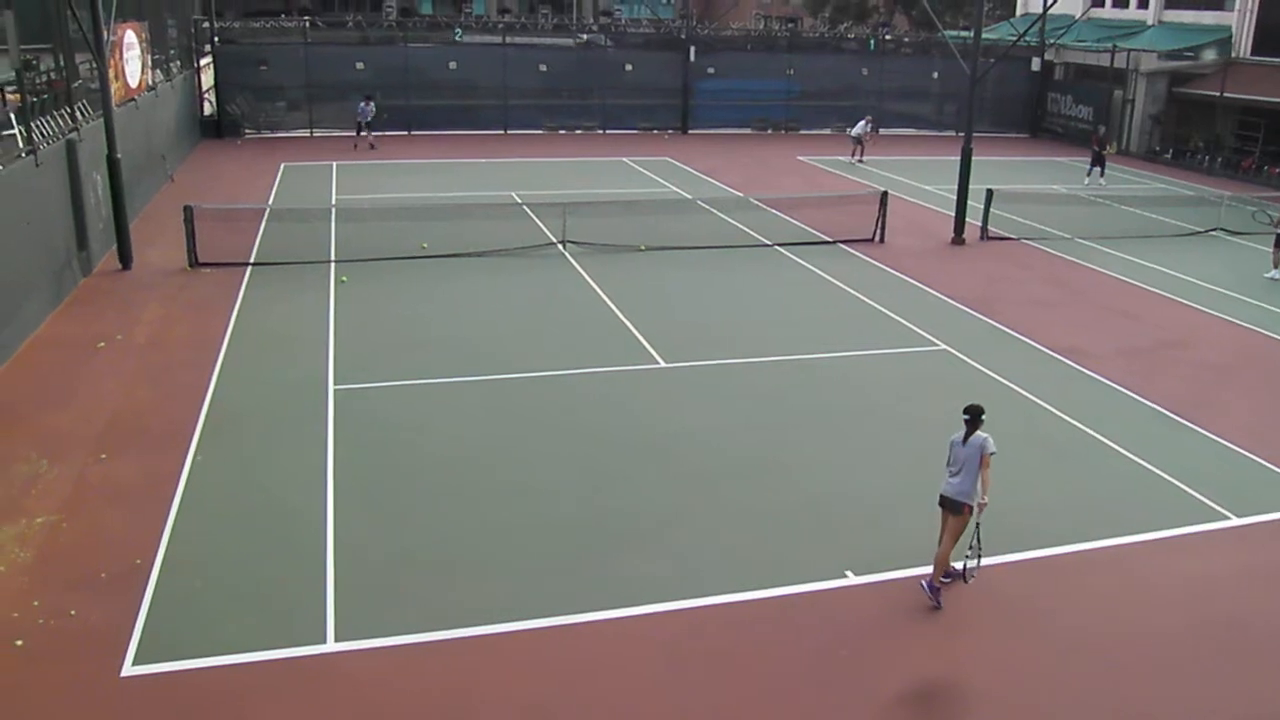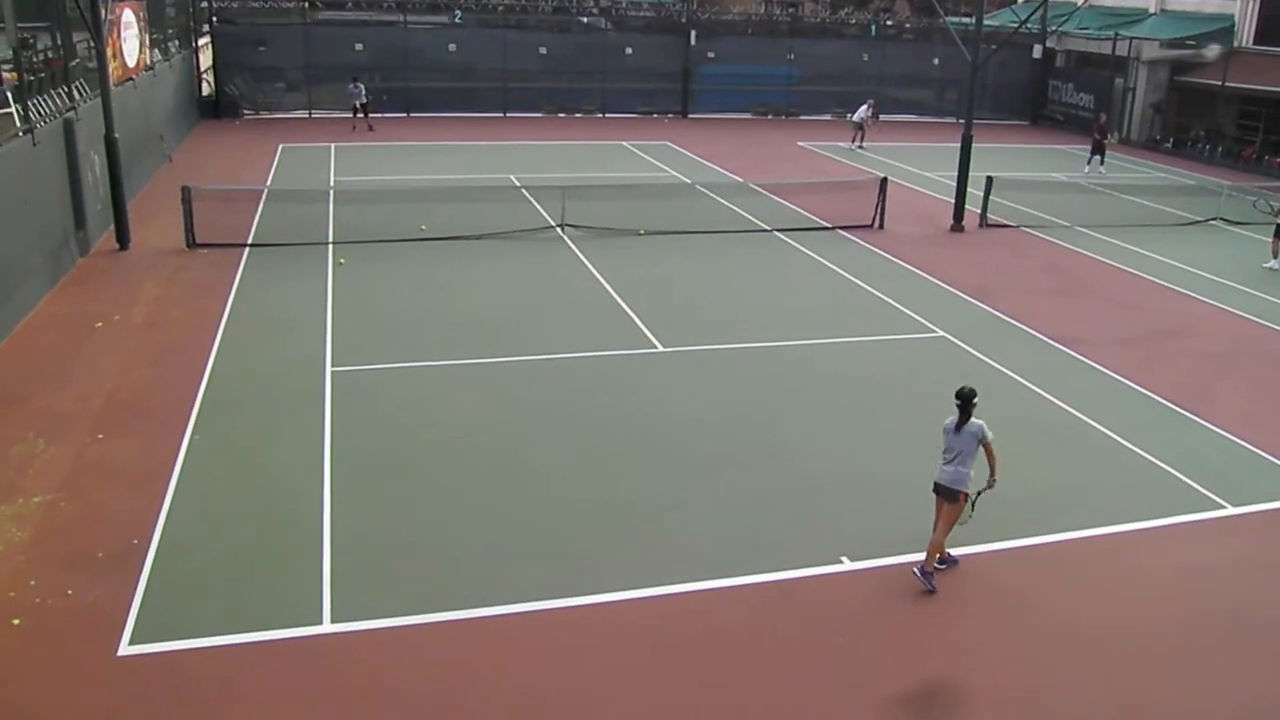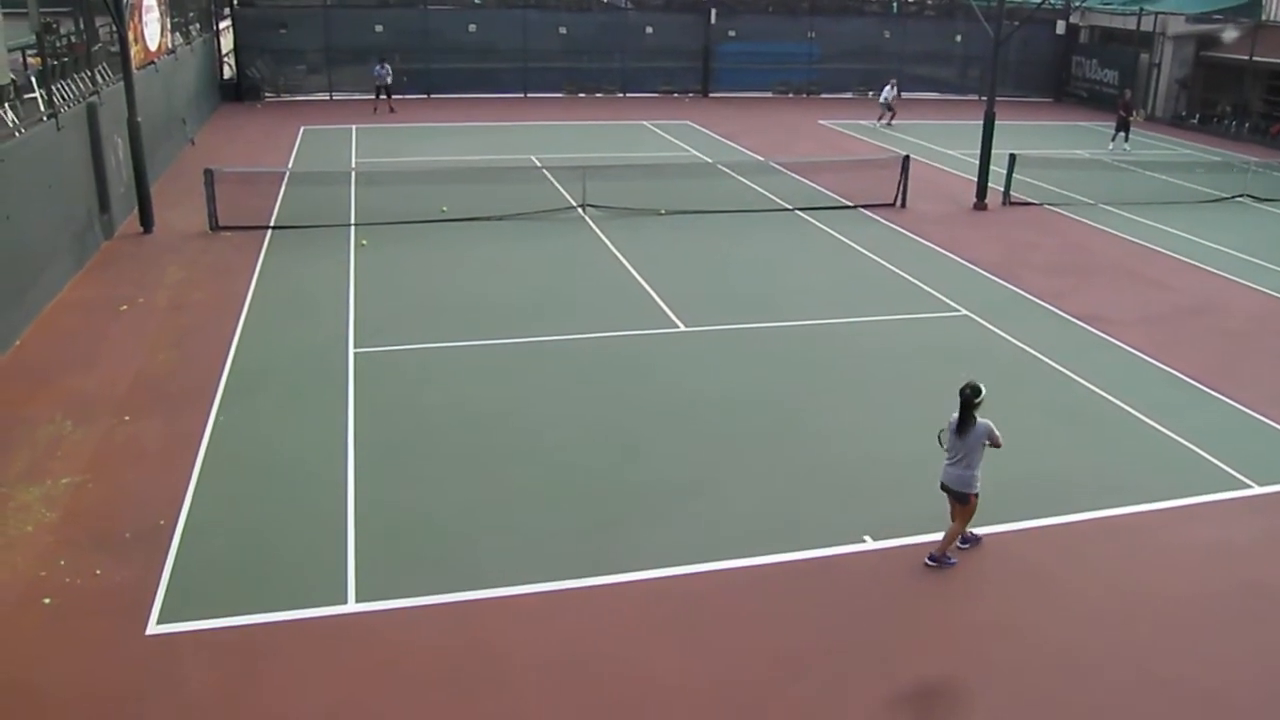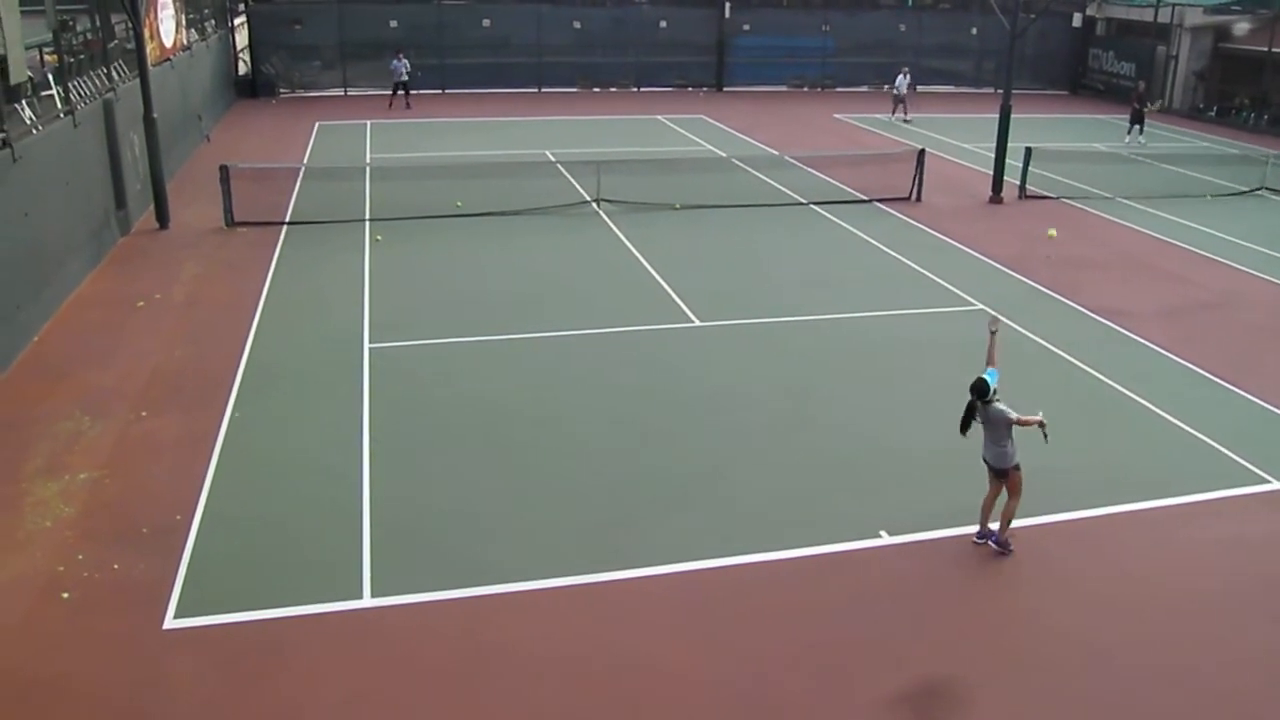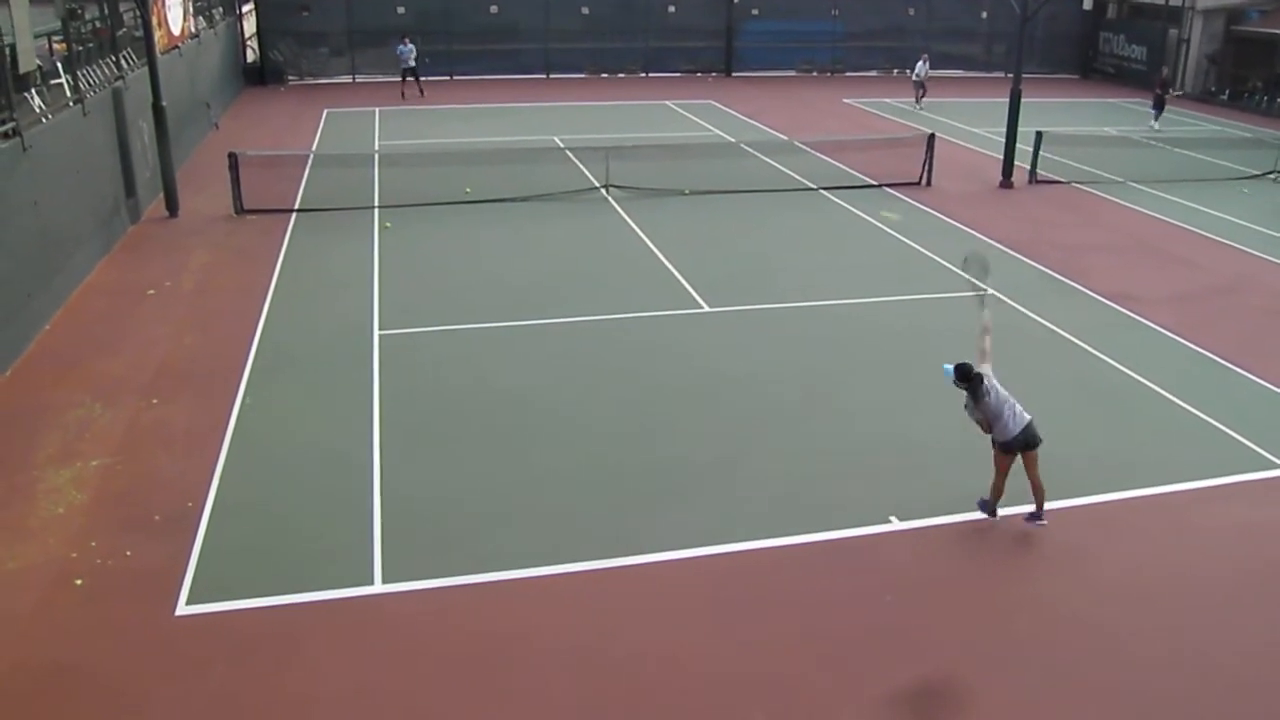
dt=1s
person 1, frame 1
left shoulder: (955, 438)
right shoulder: (984, 440)
right elbow: (985, 468)
right wrist: (984, 495)
left hip: (947, 492)
right hip: (964, 497)
left knee: (945, 537)
right knee: (949, 540)
left ankle: (946, 570)
right ankle: (933, 582)
person 1, frame 2
left shoulder: (948, 424)
right shoulder: (978, 427)
right elbow: (991, 456)
right wrist: (992, 476)
left hip: (941, 479)
right hip: (958, 484)
left knee: (939, 523)
right knee: (943, 527)
left ankle: (942, 556)
right ankle: (926, 567)
person 1, frame 3
left shoulder: (953, 421)
right shoulder: (985, 426)
right elbow: (998, 444)
right wrist: (988, 442)
left hip: (947, 478)
right hip: (966, 484)
left knee: (957, 514)
right knee: (962, 521)
left ankle: (965, 537)
right ankle: (937, 554)
person 1, frame 4
left shoulder: (979, 401)
right shoulder: (999, 412)
left elbow: (990, 365)
right elbow: (1025, 421)
left wrist: (993, 335)
right wrist: (1039, 419)
left hip: (990, 456)
right hip: (1006, 461)
left knee: (993, 491)
right knee: (1014, 496)
left ankle: (983, 531)
right ankle: (1000, 538)
person 1, frame 5
left shoulder: (971, 405)
right shoulder: (985, 376)
left elbow: (988, 430)
right elbow: (985, 349)
right wrist: (986, 325)
left hip: (1007, 441)
right hip: (1027, 428)
left knee: (1000, 476)
right knee: (1034, 474)
left ankle: (991, 506)
right ankle: (1039, 513)
